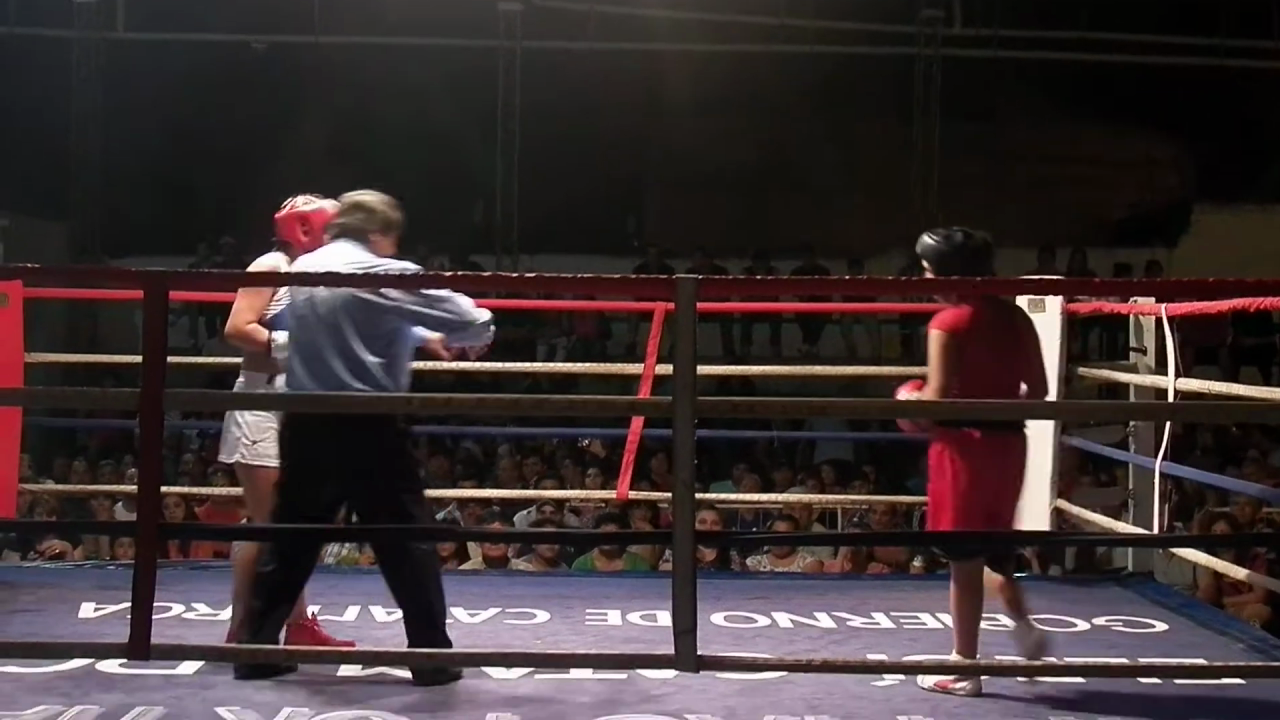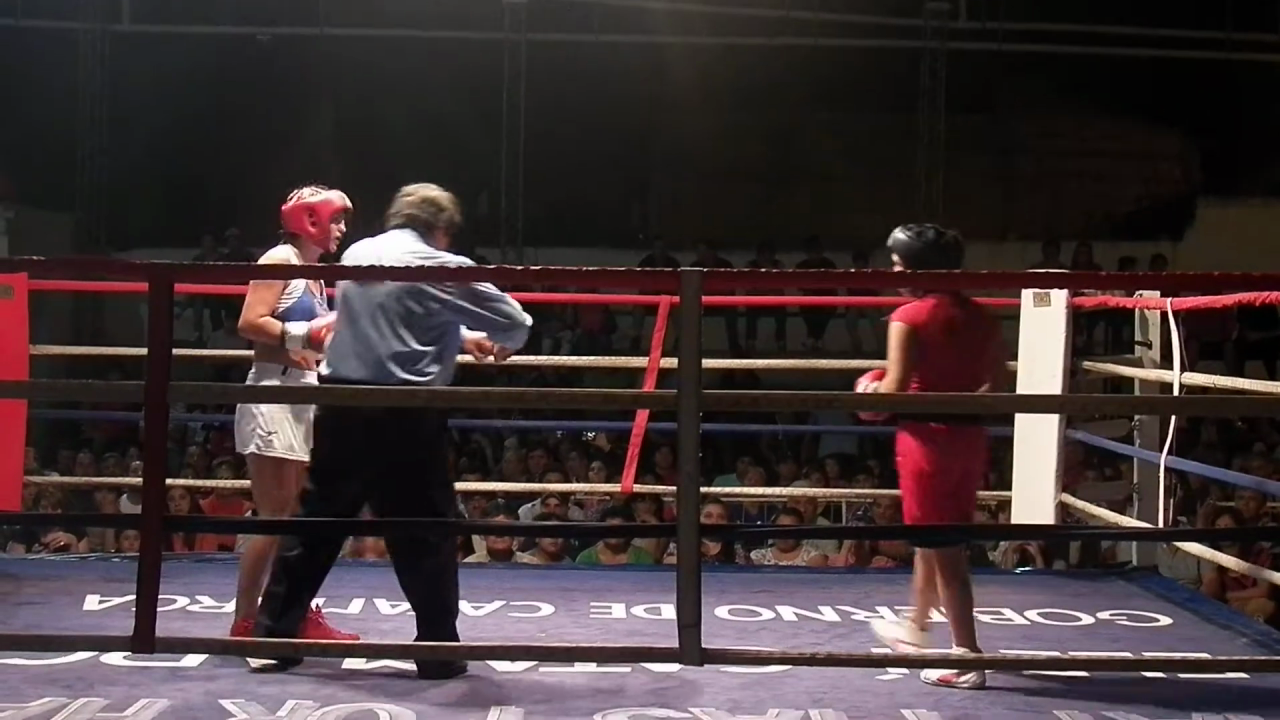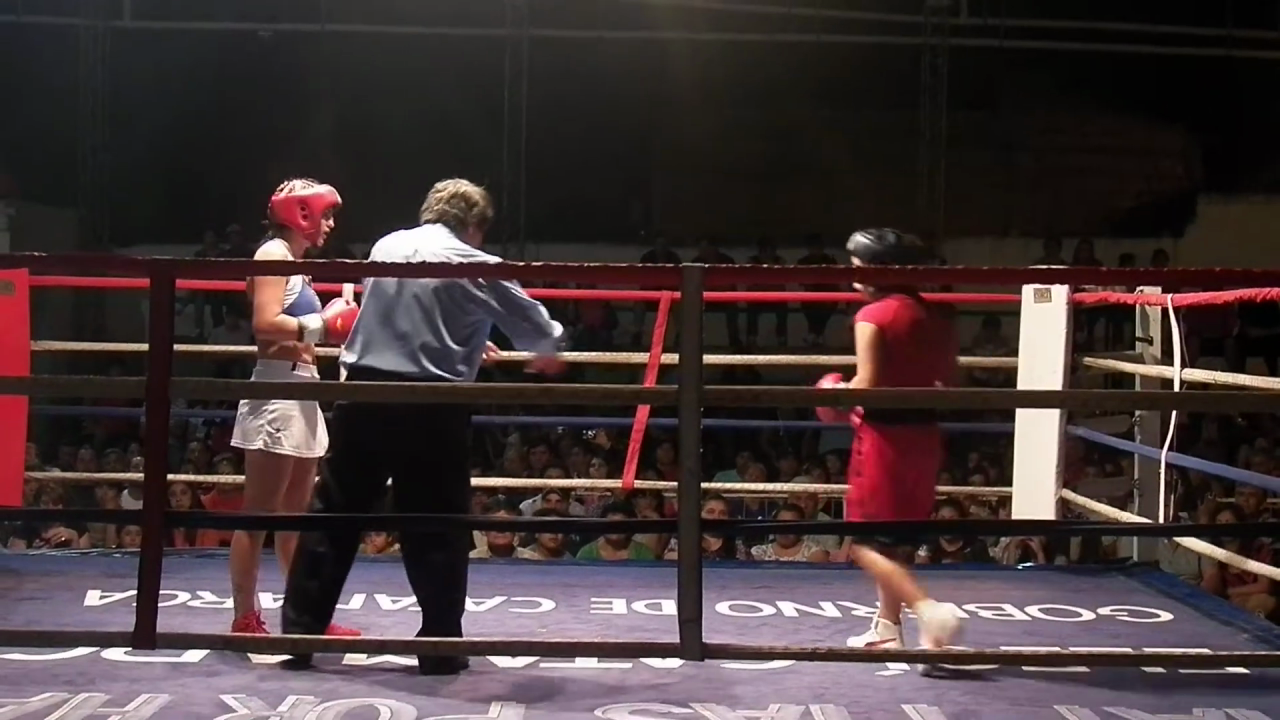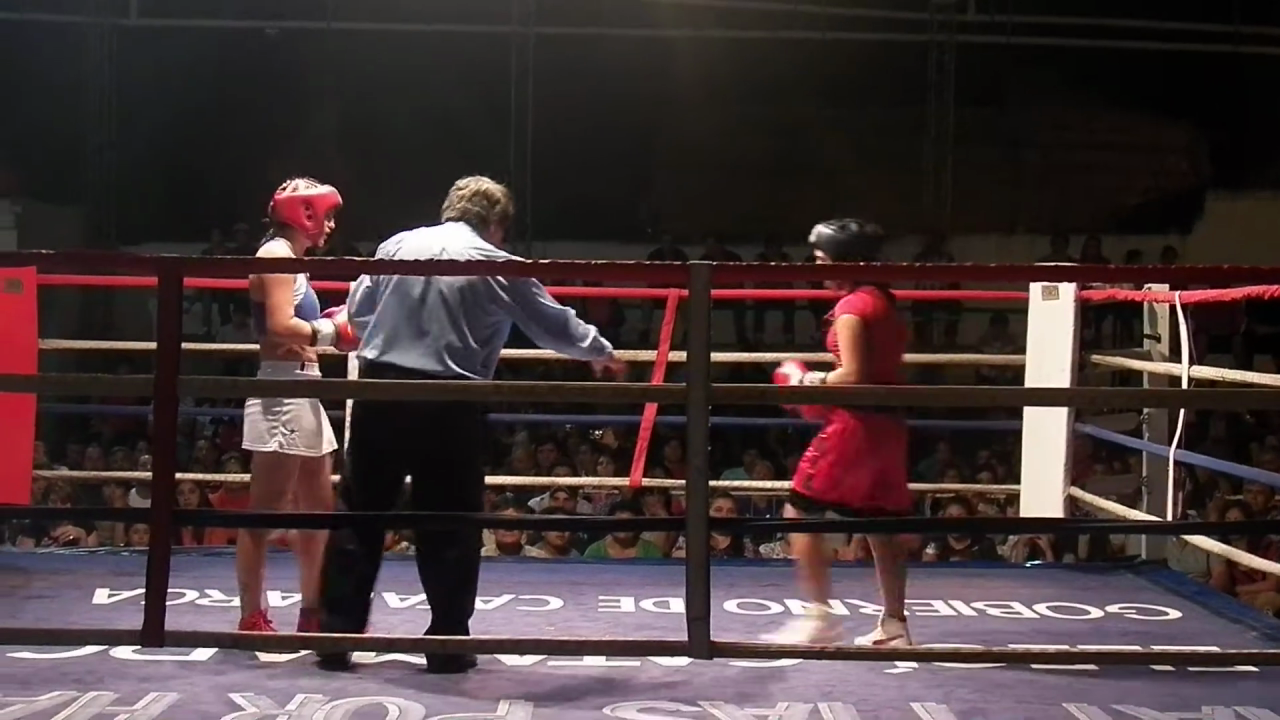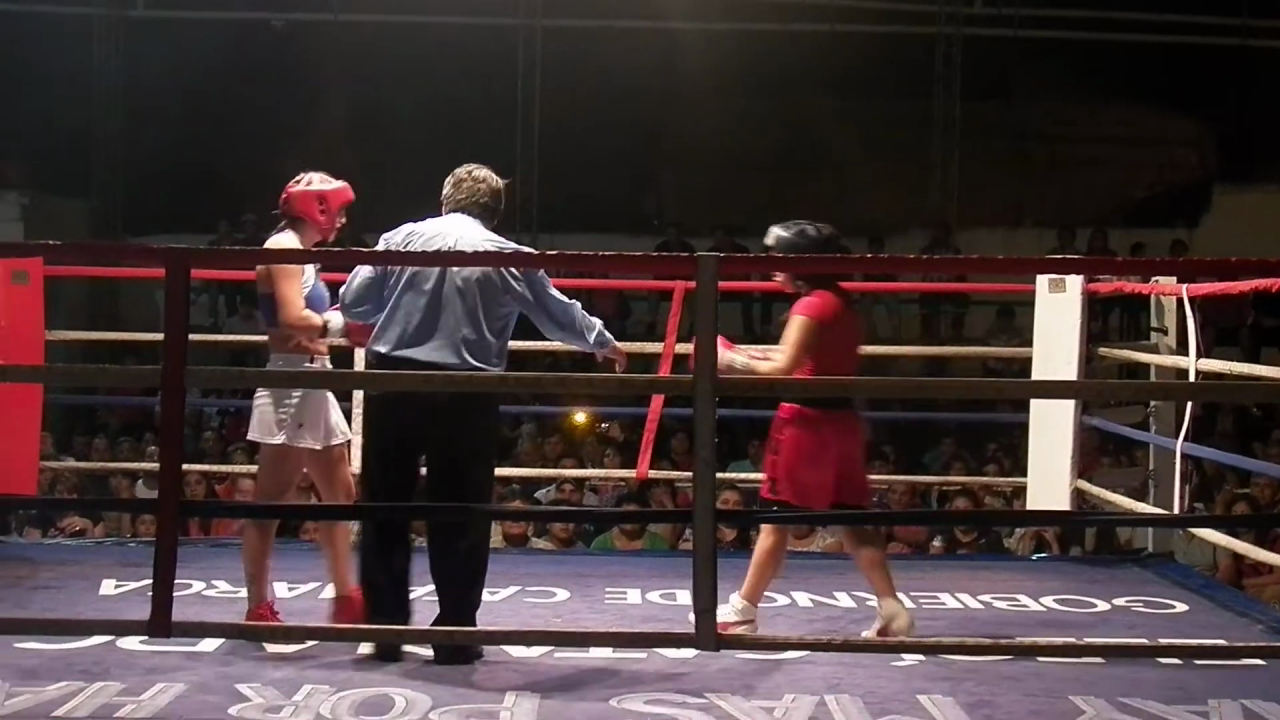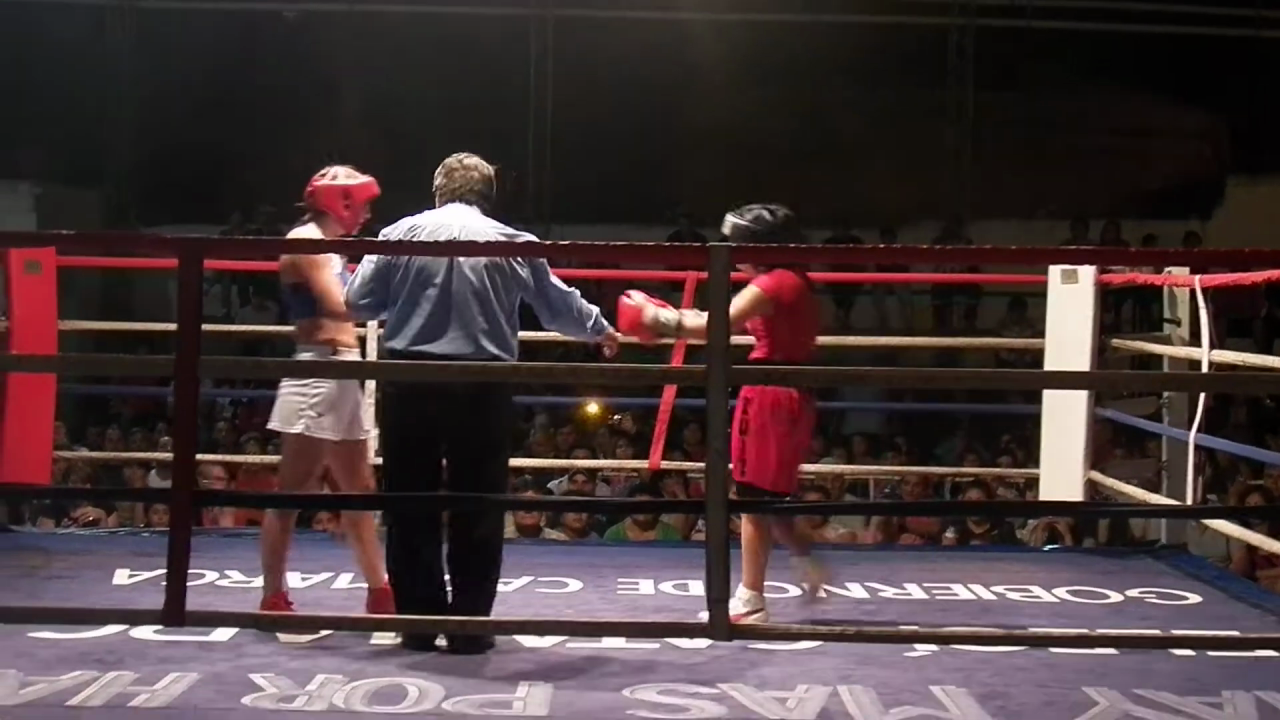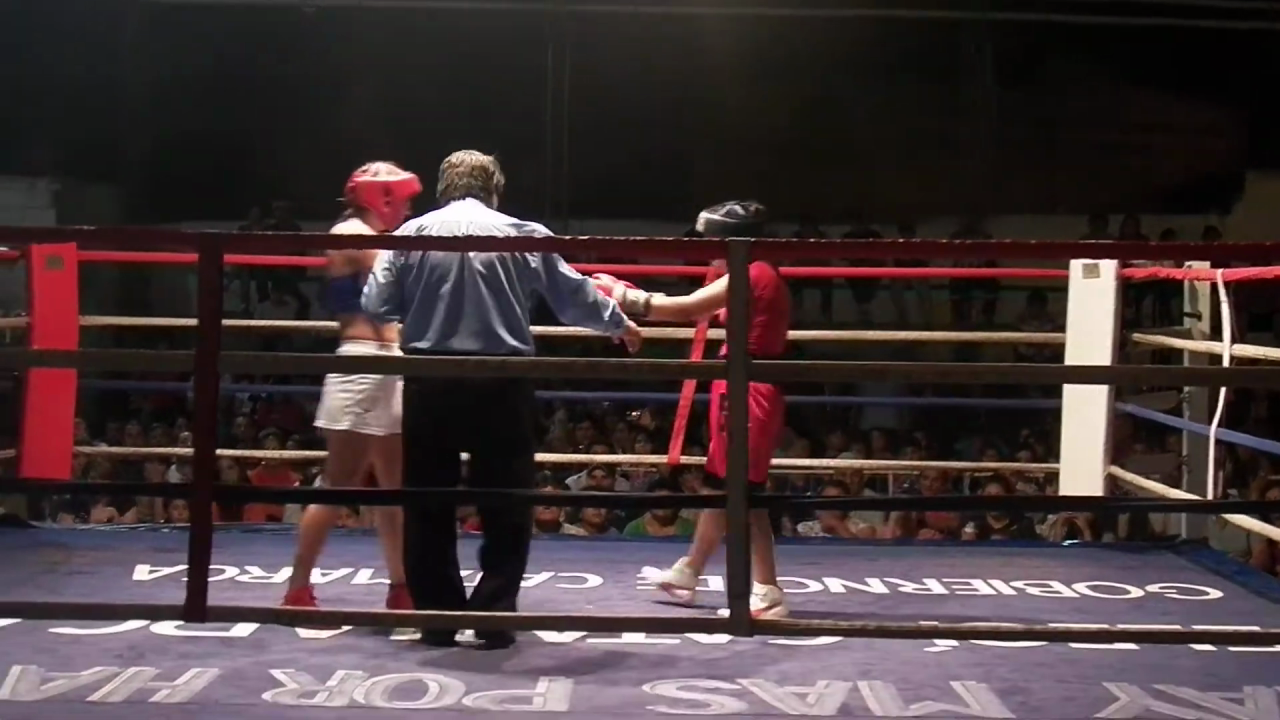
dt=0.2s
person 1, frame 1
left shoulder: (303, 269)
right shoulder: (384, 275)
right elbow: (471, 321)
left wrist: (423, 336)
right wrist: (475, 334)
left hip: (307, 423)
right hip: (368, 426)
left knee: (291, 536)
right knee: (406, 537)
left ankle: (255, 645)
right ankle: (432, 653)
person 1, frame 2
left shoulder: (357, 254)
right shoulder: (442, 268)
right elbow: (514, 323)
left wrist: (460, 335)
right wrist: (503, 344)
left hip: (343, 407)
right hip: (406, 415)
left knee: (317, 521)
right knee: (427, 532)
left ankle: (274, 631)
right ankle: (438, 647)
person 1, frame 3
left shoulder: (385, 247)
right shoulder: (476, 267)
right elbow: (540, 332)
right wrist: (547, 352)
left hip: (364, 396)
right hip: (430, 408)
left knee: (335, 514)
right knee: (439, 527)
left ankle: (300, 631)
right ankle: (441, 642)
person 1, frame 4
left shoulder: (397, 245)
right shoulder: (499, 268)
left elbow: (358, 312)
right elbow: (559, 327)
right wrist: (602, 352)
left hip: (380, 394)
right hip: (449, 406)
left knee: (359, 514)
right knee: (450, 526)
left ankle: (337, 633)
right ankle: (448, 641)
person 1, frame 5
left shoulder: (400, 239)
right shoulder: (509, 259)
left elbow: (352, 304)
right elbow: (563, 317)
right wrist: (604, 344)
left hip: (393, 388)
right hip: (464, 399)
left knee: (385, 511)
right knee: (460, 518)
left ankle: (386, 629)
right ankle: (454, 633)
person 1, frame 6
left shoulder: (401, 233)
right shoulder: (513, 244)
left elbow: (358, 301)
right elbow: (561, 307)
right wrist: (602, 331)
left hip: (408, 383)
right hip: (479, 388)
left knee: (409, 506)
right knee: (476, 509)
left ankle: (418, 622)
right ankle: (467, 624)
person 1, frame 7
left shoulder: (411, 234)
right shoulder: (524, 235)
left elbow: (376, 305)
right elbow: (575, 297)
right wrist: (620, 323)
left hip: (430, 382)
right hip: (500, 383)
left knee: (429, 504)
right knee: (505, 504)
left ankle: (437, 617)
right ankle: (493, 612)
person 2, frame 1
right shoulder: (271, 267)
right elbow: (236, 329)
right wrist: (291, 344)
right hip: (261, 403)
right knee: (271, 526)
left ankle: (298, 624)
right ankle: (241, 630)
person 2, frame 2
left shoulder: (314, 276)
right shoulder: (280, 260)
left elbow: (317, 337)
right elbow: (249, 324)
right wrist: (305, 334)
left hip: (304, 396)
left knee: (299, 517)
right knee: (275, 518)
left ankle: (302, 618)
right ankle: (244, 623)
person 2, frame 3
left shoulder: (296, 265)
right shoulder: (274, 254)
left elbow: (302, 330)
right elbow: (265, 324)
left wrist: (336, 319)
right wrist: (321, 325)
left knee: (296, 513)
right knee: (260, 512)
right ankle: (244, 621)
person 2, frame 4
left shoulder: (290, 260)
right shoulder: (276, 255)
left elbow: (298, 328)
right elbow: (280, 327)
left wrist: (333, 323)
right wrist: (332, 330)
left hip: (302, 392)
right hip: (283, 392)
left knee: (318, 506)
right knee: (265, 510)
left ankle: (313, 613)
right ankle: (252, 620)
person 2, frame 5
left shoulder: (300, 254)
right shoulder: (284, 247)
left elbow: (306, 320)
right elbow: (292, 320)
left wrist: (345, 320)
right wrist: (343, 324)
left hip: (313, 385)
right hip: (292, 385)
left knee: (339, 494)
right knee: (271, 501)
left ankle: (347, 600)
right ankle: (258, 611)
person 2, frame 6
left shoulder: (327, 247)
right shoulder: (306, 240)
left elbow: (340, 310)
right elbow: (337, 305)
left hip: (341, 377)
right hip: (317, 376)
left knee: (360, 489)
right knee: (292, 492)
left ankle: (380, 595)
right ankle: (273, 600)
person 2, frame 7
left shoulder: (364, 239)
right shoulder: (353, 234)
left hip: (383, 370)
right hip: (362, 369)
left knee: (394, 486)
right knee: (338, 486)
left ankle: (402, 591)
right ankle: (297, 594)
person 3, frame 1
left shoulder: (947, 322)
right shoulder: (1016, 317)
left elbow: (937, 397)
right elbow: (1038, 390)
left wrist: (909, 406)
left hip: (964, 443)
right hip: (1008, 442)
left knee: (962, 559)
right knee: (992, 551)
left ankle: (964, 667)
right ankle: (1024, 629)
person 3, frame 2
left shoulder: (908, 317)
right shoulder: (980, 316)
left elbow: (894, 387)
right elbow: (997, 383)
left wrist: (869, 395)
left hip: (926, 435)
right hip: (970, 434)
left knee: (942, 547)
right knee: (943, 540)
left ankle: (967, 657)
right ankle: (913, 629)
person 3, frame 3
left shoulder: (873, 317)
right shoulder: (933, 317)
left elbow: (866, 386)
right elbow: (948, 385)
left hip: (885, 435)
right hip: (924, 434)
left knee: (863, 543)
right knee: (893, 532)
left ankle: (931, 611)
right ankle: (886, 628)
person 3, frame 4
left shoulder: (852, 307)
right shoulder: (886, 304)
left elbow: (852, 376)
left wrist: (805, 382)
right wrist: (820, 381)
left hip: (855, 423)
right hip: (887, 423)
left knee: (800, 513)
right knee: (881, 529)
left ankle: (818, 617)
right ankle: (893, 627)
person 3, frame 5
left shoulder: (809, 307)
right shoulder: (840, 302)
left elbow: (782, 367)
left wrist: (732, 360)
right wrist: (750, 357)
left hip: (806, 420)
right hip: (840, 418)
left knee: (775, 518)
right knee: (852, 521)
left ankle: (742, 610)
right ankle: (891, 611)
person 3, frame 6
left shoulder: (771, 284)
right shoulder: (795, 283)
right elbow: (725, 324)
left wrist: (659, 319)
right wrist: (674, 317)
left hip: (769, 396)
right hip: (793, 397)
left knee: (754, 501)
right knee: (764, 499)
left ankle: (751, 602)
right ankle: (806, 561)
person 3, frame 7
left shoulder: (752, 276)
right shoulder: (759, 277)
left elbow: (687, 308)
right elbow: (703, 310)
left wrist: (626, 297)
right wrist: (633, 295)
left hip: (746, 388)
right hip: (746, 388)
right knee: (718, 488)
left ankle: (767, 595)
right ankle: (686, 575)
